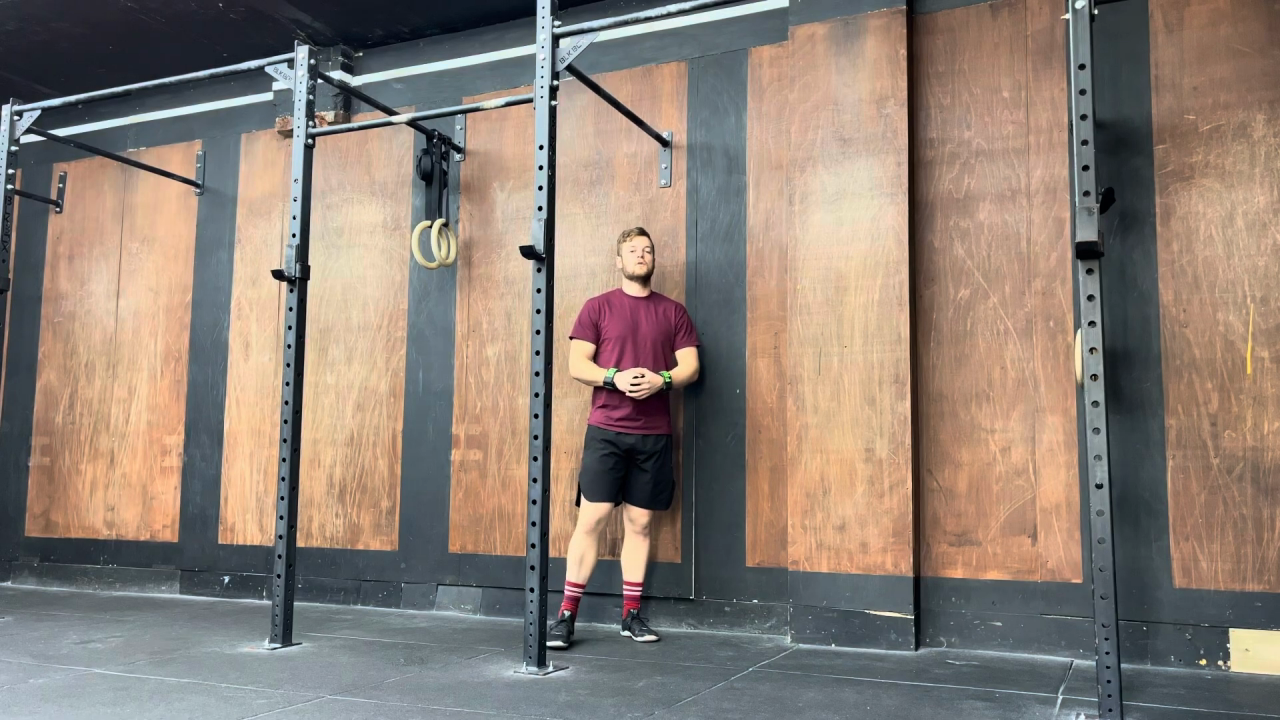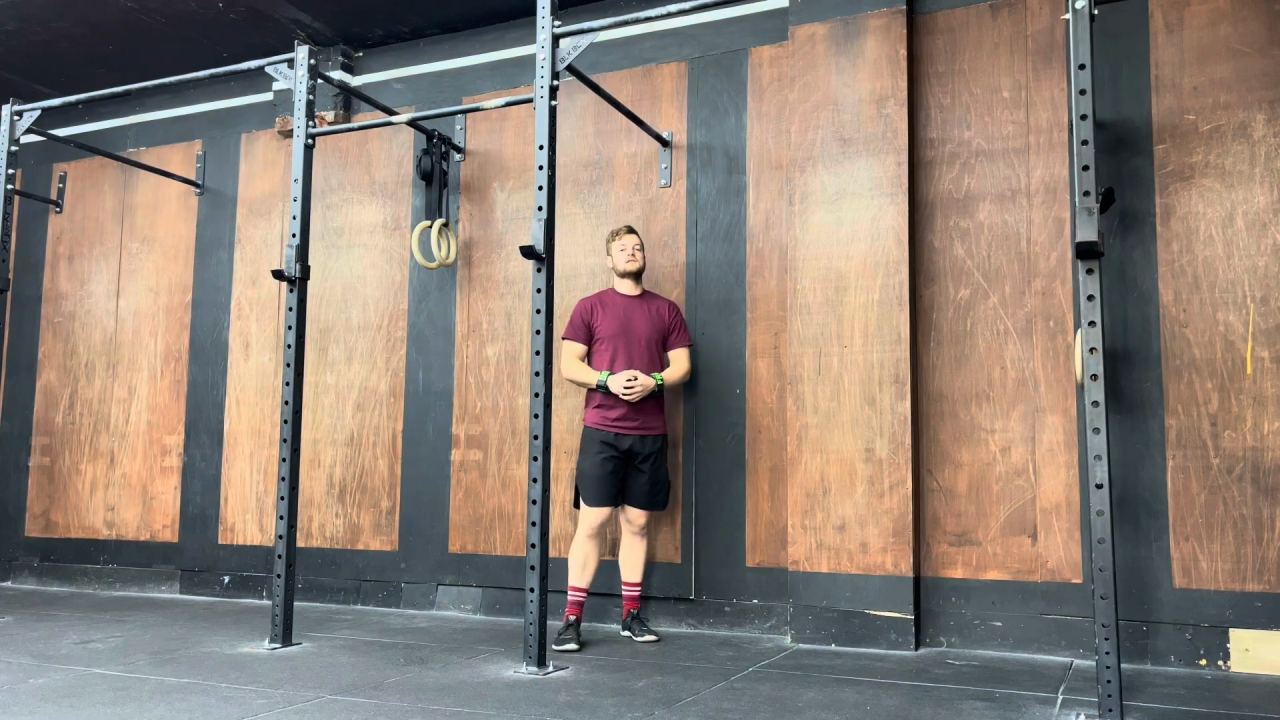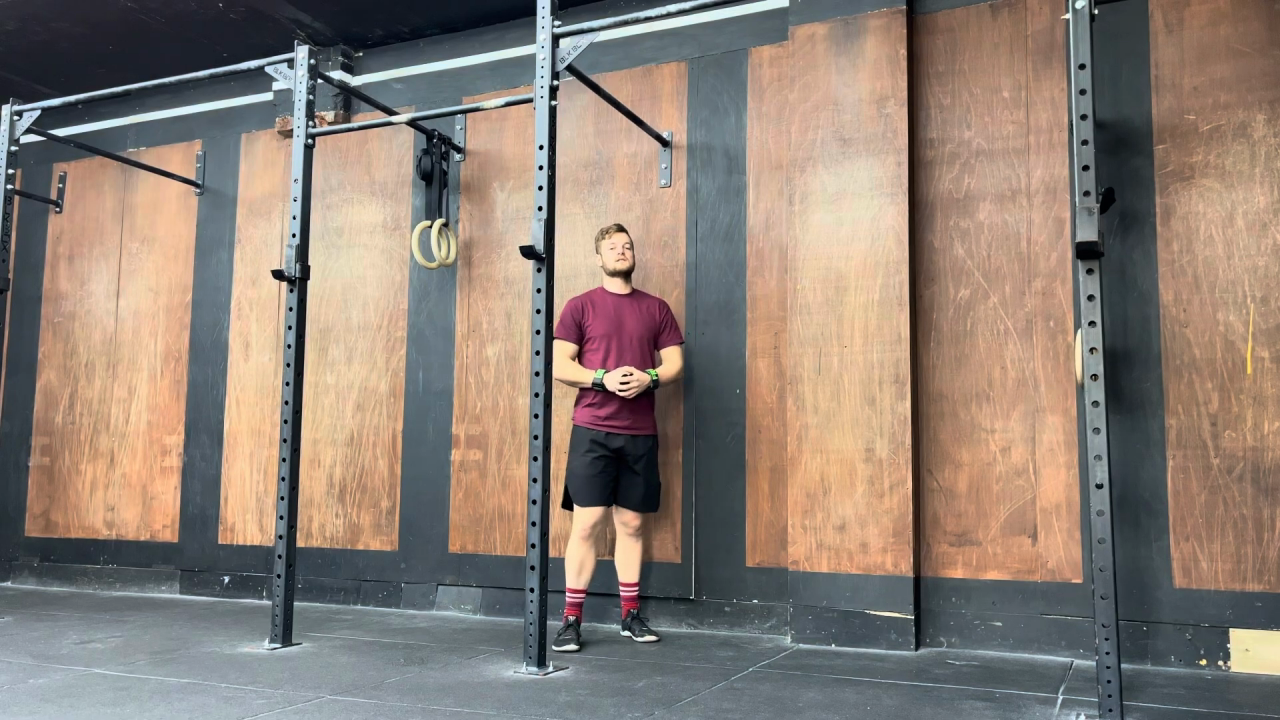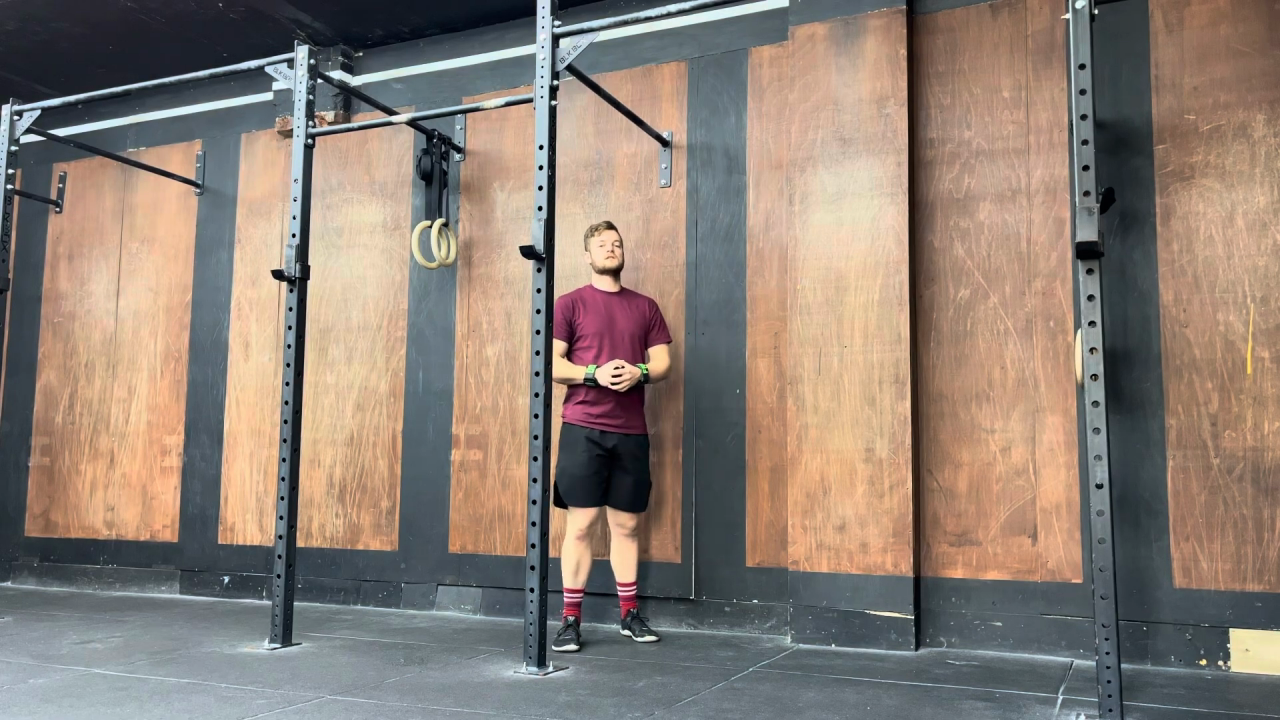
dt=0.2s
person 1, frame 1
left shoulder: (674, 311)
right shoulder: (598, 307)
left elbow: (691, 366)
right elbow: (576, 364)
left wrist: (661, 380)
right wrist: (615, 377)
left hip: (654, 434)
right hip: (606, 430)
left knee: (639, 523)
right knee: (591, 518)
left ankle: (631, 614)
right ankle: (567, 614)
person 1, frame 2
left shoulder: (666, 309)
right shoulder: (590, 307)
left elbow: (682, 366)
right elbow: (569, 365)
left wrist: (654, 381)
right wrist: (607, 380)
left hip: (649, 434)
right hip: (602, 430)
left knee: (637, 523)
right knee: (592, 523)
left ankle: (631, 615)
right ankle: (572, 619)
person 1, frame 3
left shoulder: (656, 308)
right shoulder: (580, 306)
left elbow: (675, 363)
right elbow: (559, 365)
left wrist: (649, 378)
right wrist: (601, 378)
left hip: (640, 433)
right hip: (592, 431)
left knee: (631, 524)
right knee: (586, 524)
left ankle: (631, 614)
right ankle: (571, 619)
person 1, frame 4
left shoulder: (645, 306)
right shoulder: (570, 303)
left elbow: (663, 362)
right elbow: (550, 363)
left wrist: (639, 372)
right wrist: (594, 373)
left hip: (631, 431)
right hip: (583, 429)
left knee: (626, 524)
right knee: (580, 524)
left ankle: (630, 614)
right ankle: (570, 619)
